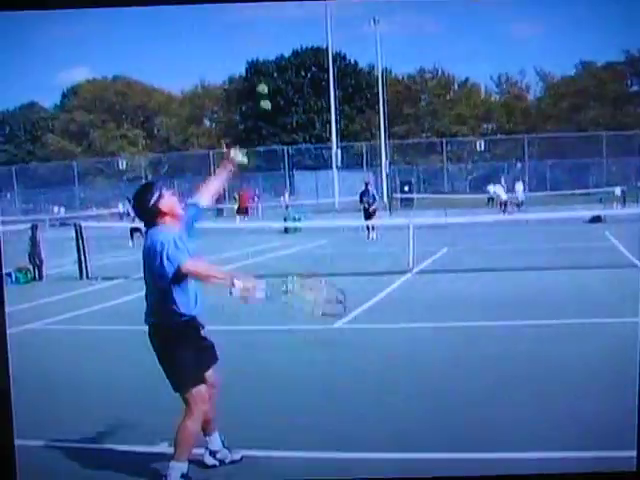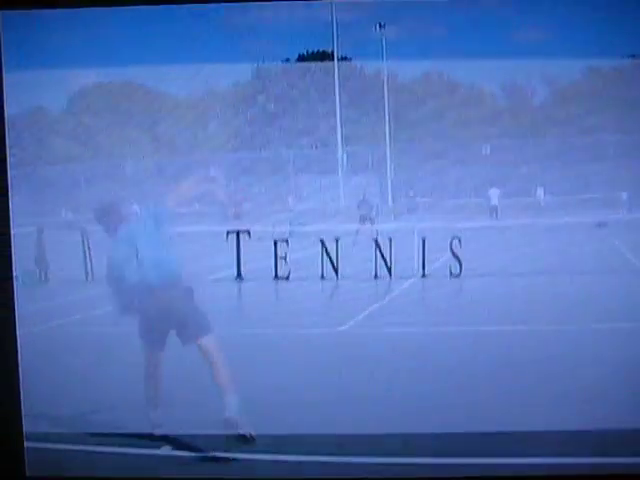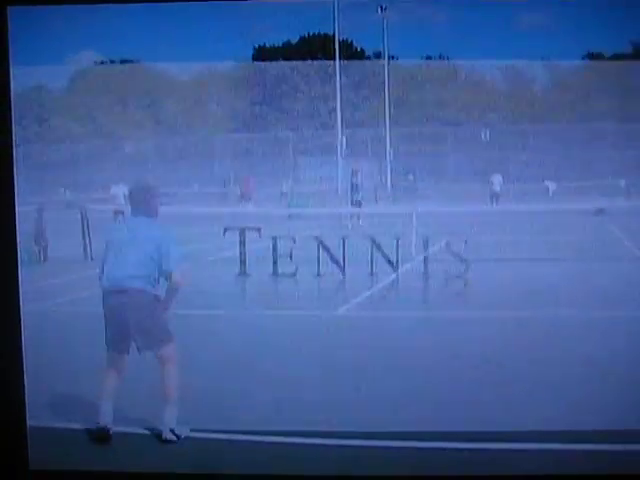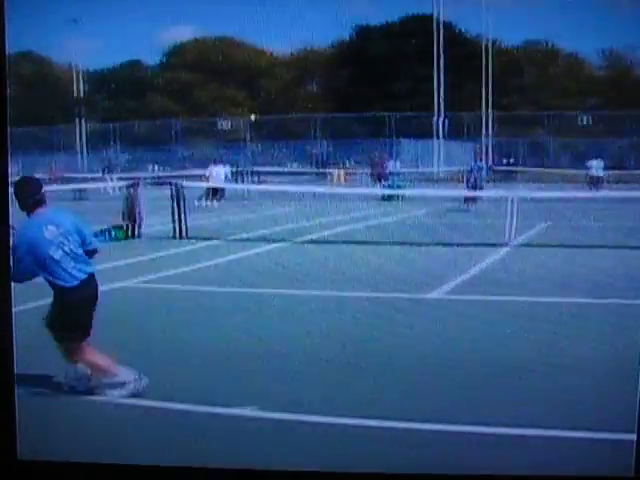
dt=1s
person 1, frame 1
left shoulder: (176, 226)
right shoulder: (160, 242)
left elbow: (204, 197)
right elbow: (188, 268)
left wrist: (228, 167)
right wrist: (232, 280)
left hip: (186, 325)
right hip: (171, 331)
left knee: (210, 386)
right knee: (198, 403)
left ankle: (214, 450)
person 1, frame 2
left shoulder: (114, 253)
right shoulder: (145, 219)
left elbow: (123, 303)
right elbow: (174, 199)
right wrist: (199, 185)
left hip: (148, 303)
right hip: (175, 292)
left knee: (152, 363)
right knee: (212, 353)
left ankle: (156, 423)
right ankle: (232, 412)
person 1, frame 3
left shoulder: (116, 233)
right shoulder: (158, 233)
left elbow: (103, 276)
right elbow: (175, 280)
right wrist: (164, 306)
left hip: (111, 301)
right hip: (141, 300)
left knee: (115, 365)
right knee: (169, 360)
left ankle: (105, 418)
right ankle: (168, 426)
person 1, frame 4
left shoulder: (24, 234)
right shoulder: (67, 218)
left elbow: (19, 275)
right elbow: (92, 249)
left hip: (71, 294)
right hip: (88, 284)
left knee: (79, 348)
right knee: (55, 326)
left ankle: (129, 379)
right ankle: (80, 375)
